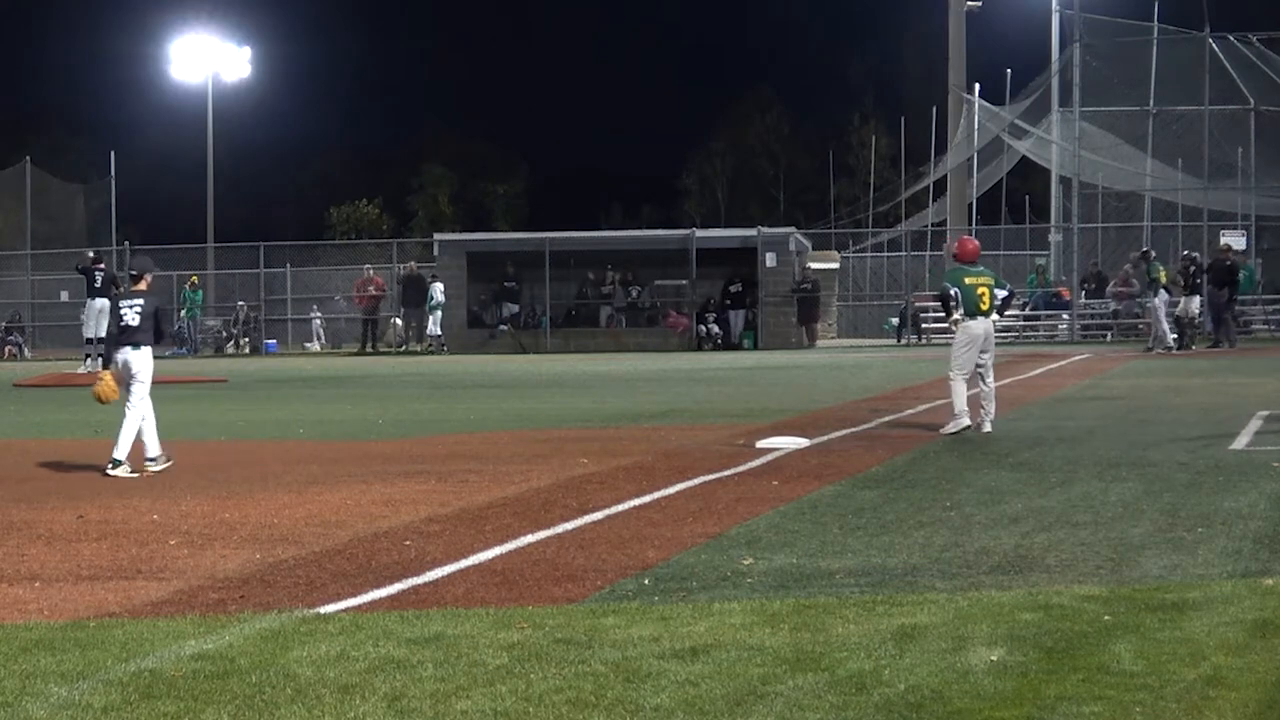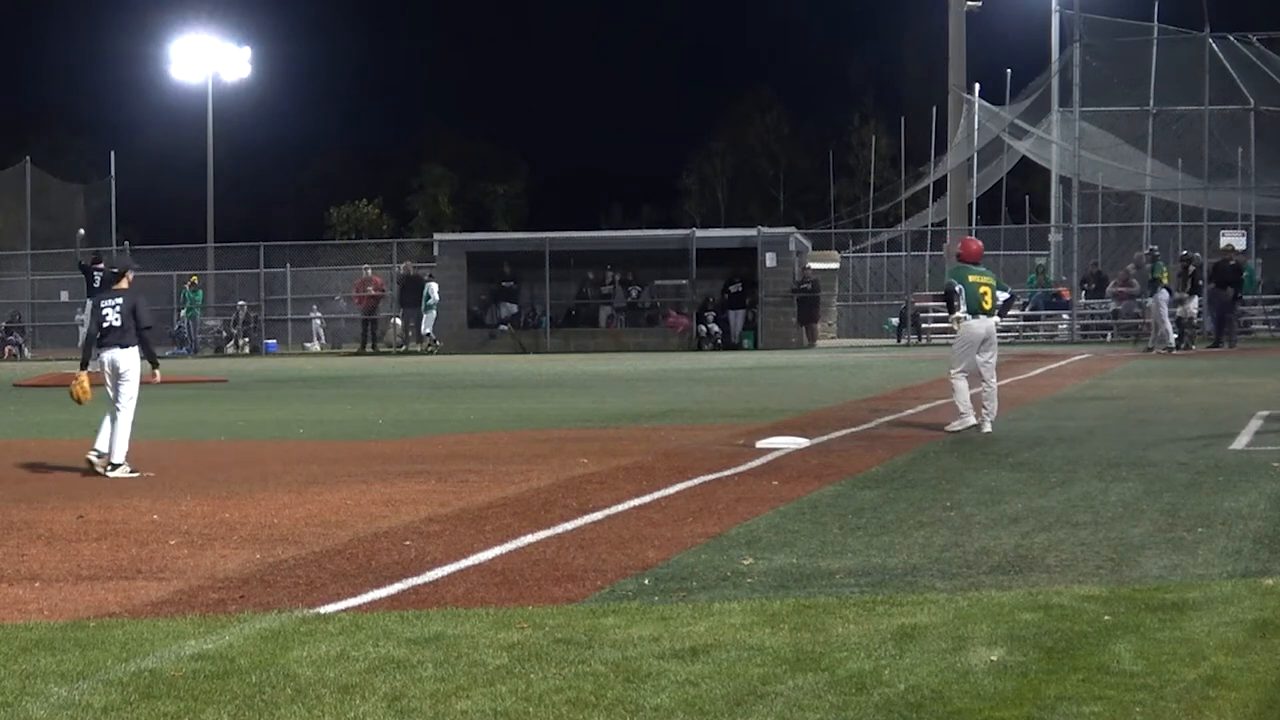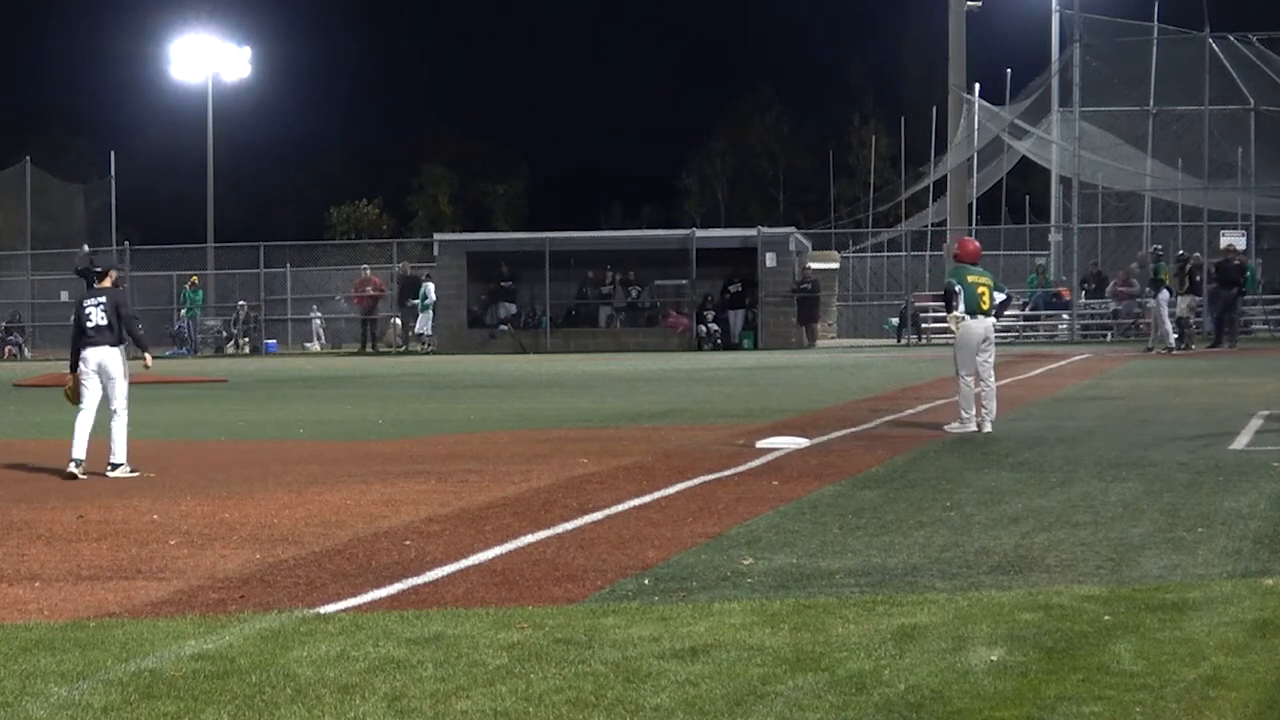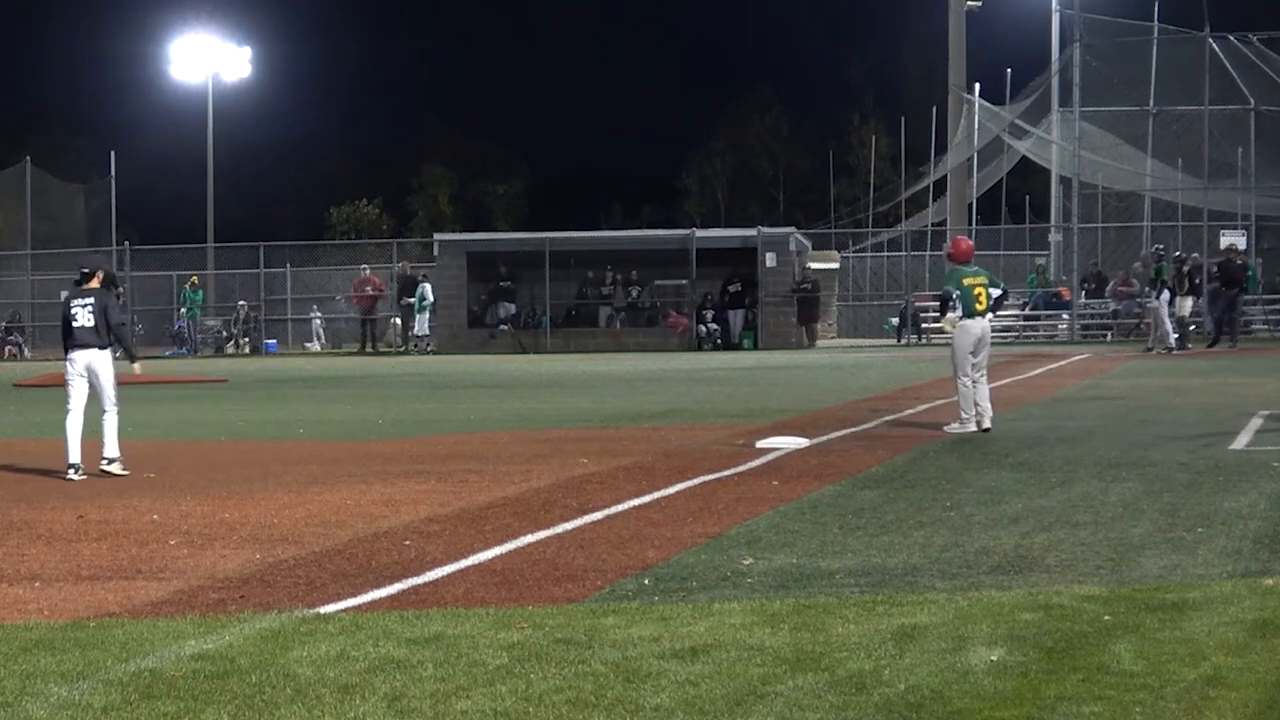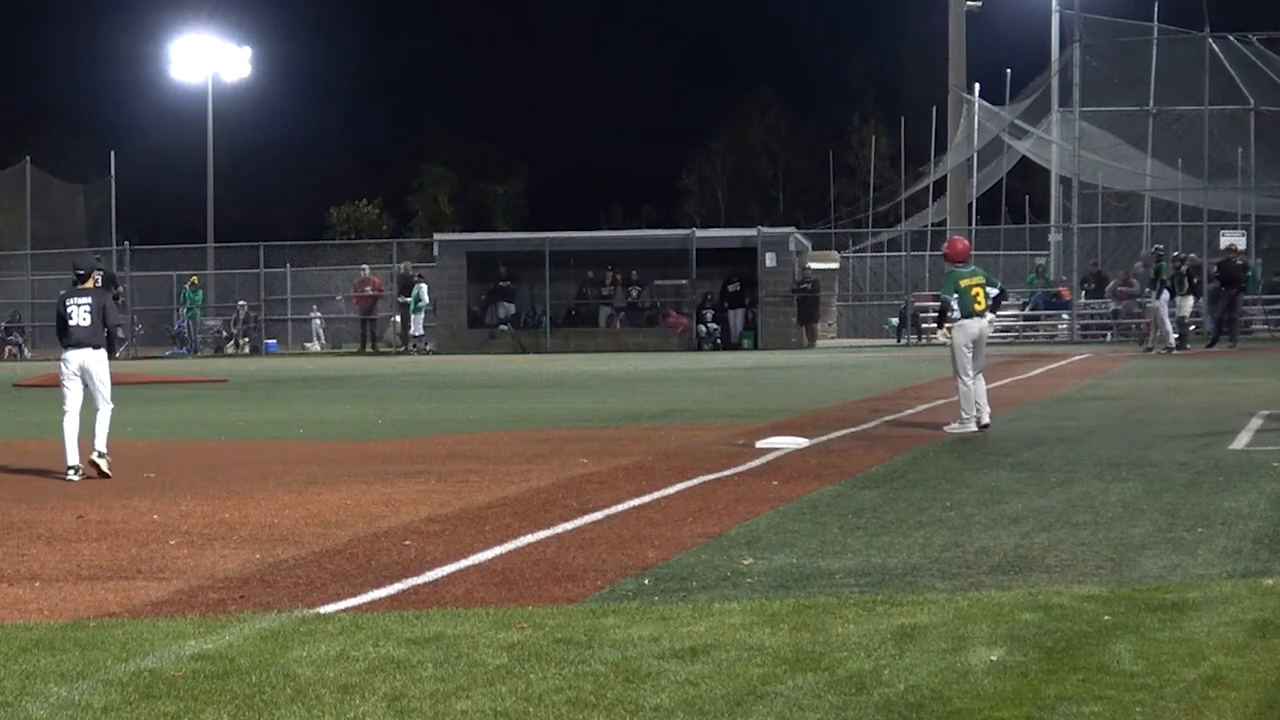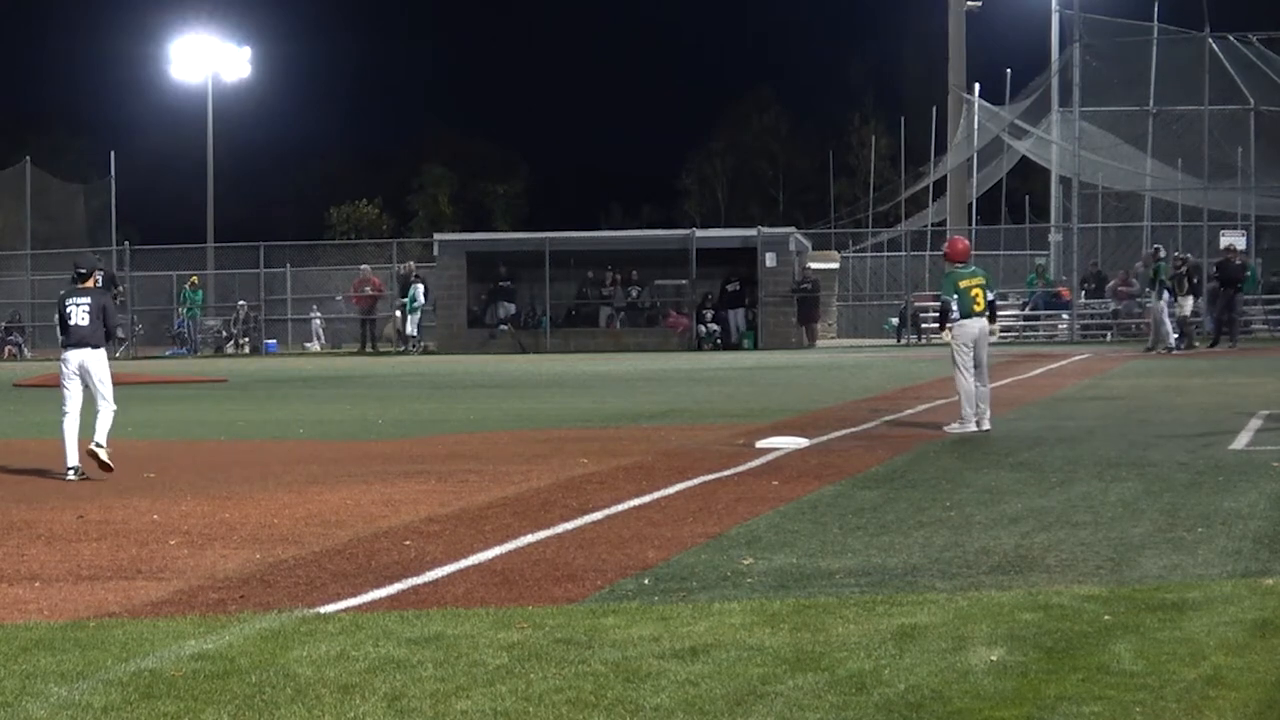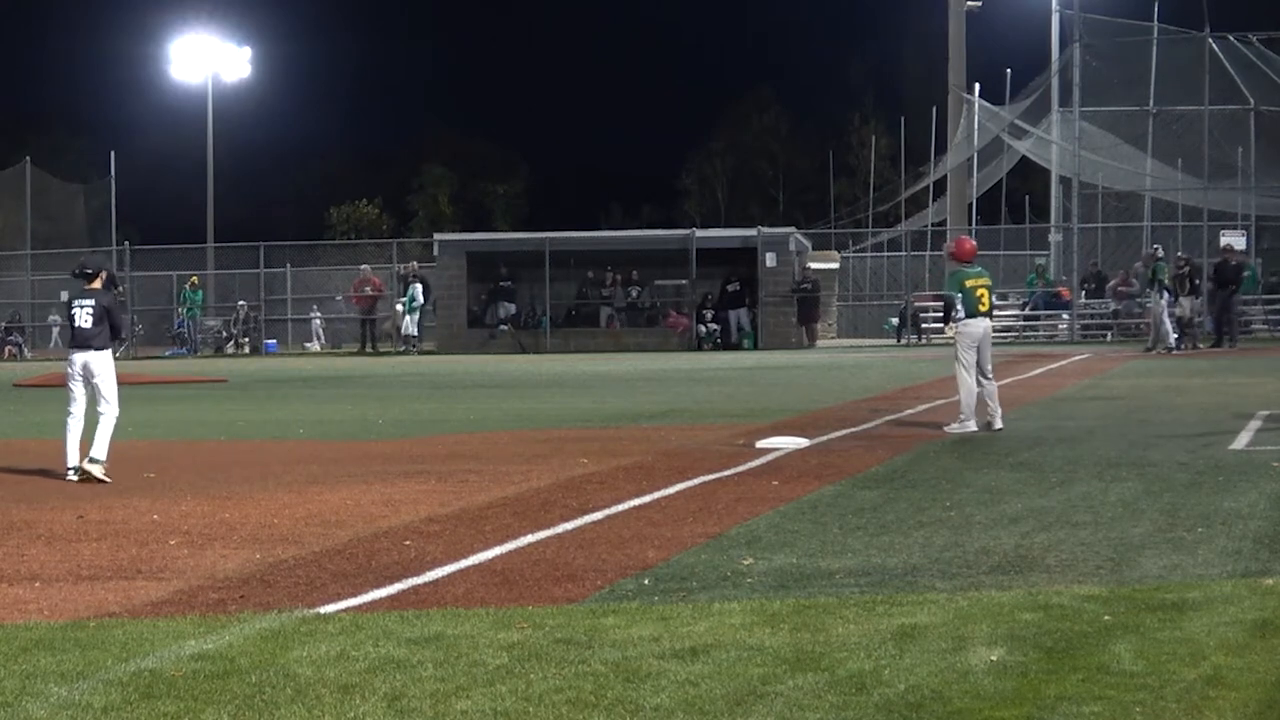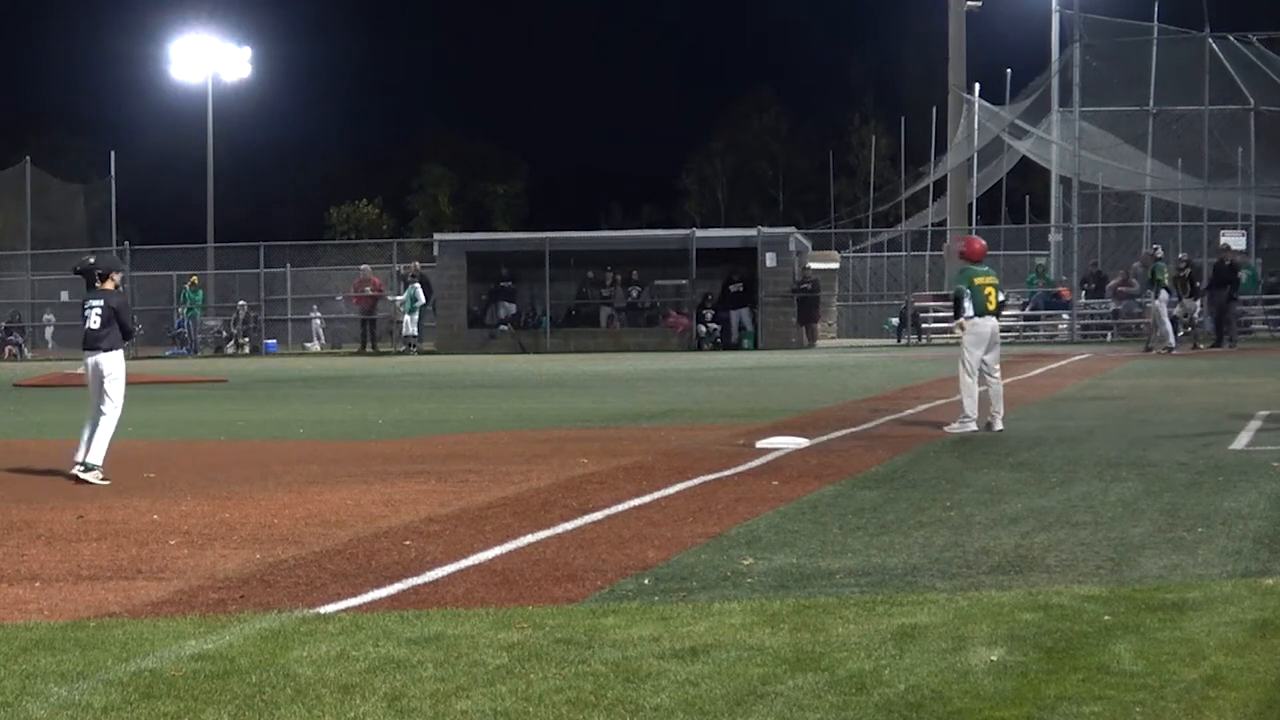
dt=0.2s
person 1, frame 1
left shoulder: (119, 301)
right shoulder: (153, 300)
left elbow: (113, 334)
right elbow: (160, 332)
left wrist: (107, 366)
left hip: (120, 355)
right hip: (141, 353)
left knee: (143, 405)
right knee: (135, 409)
left ankle: (154, 456)
right ankle: (117, 461)
person 1, frame 2
left shoulder: (100, 300)
right shoulder: (134, 298)
left elbow: (91, 334)
right elbow: (144, 333)
left wrist: (83, 366)
right wrist: (155, 364)
left hip: (105, 355)
right hip: (127, 354)
left knee: (113, 408)
right knee: (124, 410)
left ankle: (99, 451)
right ankle: (116, 464)
person 1, frame 3
left shoulder: (83, 300)
right shoulder: (117, 295)
left elbow: (76, 335)
right elbow: (130, 323)
left wrist: (73, 366)
right wrist: (144, 349)
left hip: (88, 355)
right hip: (111, 353)
left knee: (86, 409)
right knee: (118, 410)
left ankle: (76, 461)
right ankle: (116, 463)
person 1, frame 4
left shoulder: (70, 299)
right shoulder: (105, 296)
left elbow: (65, 334)
right elbow: (118, 328)
right wrist: (132, 357)
left hip: (75, 356)
right hip: (100, 355)
left knee: (74, 411)
right knee: (109, 408)
left ankle: (74, 466)
right ankle: (110, 458)
person 1, frame 5
left shoulder: (64, 299)
right shoulder: (101, 296)
left elbow: (59, 332)
right elbow: (112, 328)
right wrist: (109, 352)
left hip: (70, 356)
right hip: (95, 354)
left knee: (70, 411)
right knee: (104, 406)
left ankle: (72, 467)
right ankle: (100, 451)
person 1, frame 6
left shoulder: (65, 298)
right shoulder: (102, 296)
left elbow: (62, 329)
right elbow: (111, 330)
left hip: (69, 355)
right hip: (94, 355)
left knee: (70, 412)
right knee: (106, 406)
left ankle: (72, 467)
right ankle: (98, 444)
person 1, frame 7
left shoulder: (74, 299)
right shoulder: (106, 297)
left elbow: (74, 327)
right elbow: (118, 331)
left hip: (76, 356)
right hip: (100, 357)
left knee: (75, 414)
right knee: (108, 412)
left ankle: (72, 467)
right ankle: (95, 459)
person 1, frame 8
left shoulder: (88, 299)
right shoulder: (116, 298)
left elbow: (91, 325)
right elbow: (129, 332)
left hip: (90, 357)
right hip: (111, 357)
left knee: (96, 412)
right knee: (110, 413)
left ankle: (80, 462)
right ankle: (91, 466)
person 2, frame 1
left shoulder: (955, 273)
right shoulder: (988, 274)
left elbow: (945, 294)
right elbow: (1009, 293)
left wrist: (950, 315)
right wrist: (997, 314)
left hip: (967, 326)
right hip: (987, 325)
left knee: (958, 374)
right knee: (986, 375)
left ankle: (961, 416)
right ankle: (986, 421)
person 2, frame 2
left shoulder: (959, 271)
right shoulder: (990, 275)
left elbow: (949, 290)
right elbow: (1010, 296)
left wrist: (953, 313)
right wrist: (998, 316)
left hip: (969, 325)
right hip: (989, 325)
left knee: (958, 373)
right knee: (989, 376)
left ankle: (966, 416)
right ankle: (987, 421)
person 2, frame 3
left shoulder: (958, 271)
right shoulder: (987, 275)
left elbow: (949, 289)
right elbow: (1006, 297)
left wrist: (950, 312)
right wrist: (994, 317)
left hip: (968, 325)
right hip: (987, 325)
left knee: (966, 376)
right knee: (987, 375)
left ankle: (968, 421)
right ankle: (987, 420)
person 2, frame 4
left shoulder: (954, 273)
right shoulder: (983, 274)
left elbow: (947, 296)
right elbow: (1002, 291)
left wrist: (945, 315)
right wrist: (990, 313)
left hip: (965, 326)
right hip: (984, 325)
left knee: (964, 376)
right knee: (980, 374)
left ankle: (967, 421)
right ankle: (985, 416)
person 2, frame 5
left shoulder: (951, 276)
right shoulder: (980, 273)
left elbow: (945, 304)
right elbow: (1000, 291)
left wrist: (941, 327)
right wrist: (991, 313)
left hip: (963, 326)
right hip: (981, 324)
left knee: (964, 376)
right knee: (977, 373)
left ankle: (968, 421)
right ankle: (983, 415)
person 2, frame 6
left shoulder: (951, 277)
right shoulder: (980, 273)
left elbow: (946, 305)
right elbow: (991, 300)
left wrist: (943, 327)
right wrist: (993, 323)
left hip: (963, 327)
right hip: (981, 324)
left knee: (965, 375)
right knee: (980, 374)
left ankle: (967, 421)
right ankle: (983, 419)
person 2, frame 7
left shoulder: (957, 275)
right shoulder: (984, 274)
left elbow: (949, 301)
right elbow: (990, 303)
left wrist: (947, 322)
left hip: (967, 326)
right hip: (985, 324)
left knee: (966, 374)
right knee: (986, 373)
left ankle: (967, 420)
right ankle: (995, 418)
person 2, frame 8
left shoulder: (966, 272)
right shoulder: (992, 274)
left elbow: (959, 295)
right elbow: (1002, 300)
left wrist: (958, 318)
left hip: (975, 325)
right hip: (992, 324)
left knee: (968, 374)
right knee: (993, 373)
left ankle: (968, 420)
right ankle: (996, 419)
